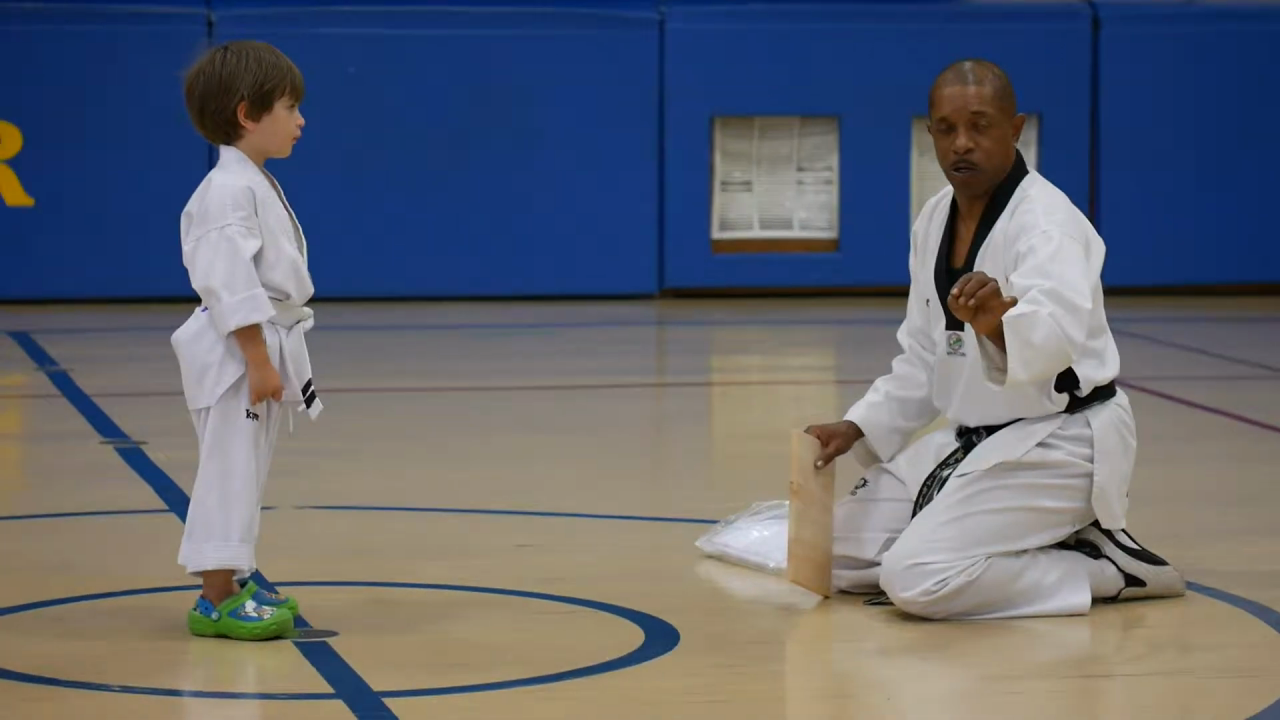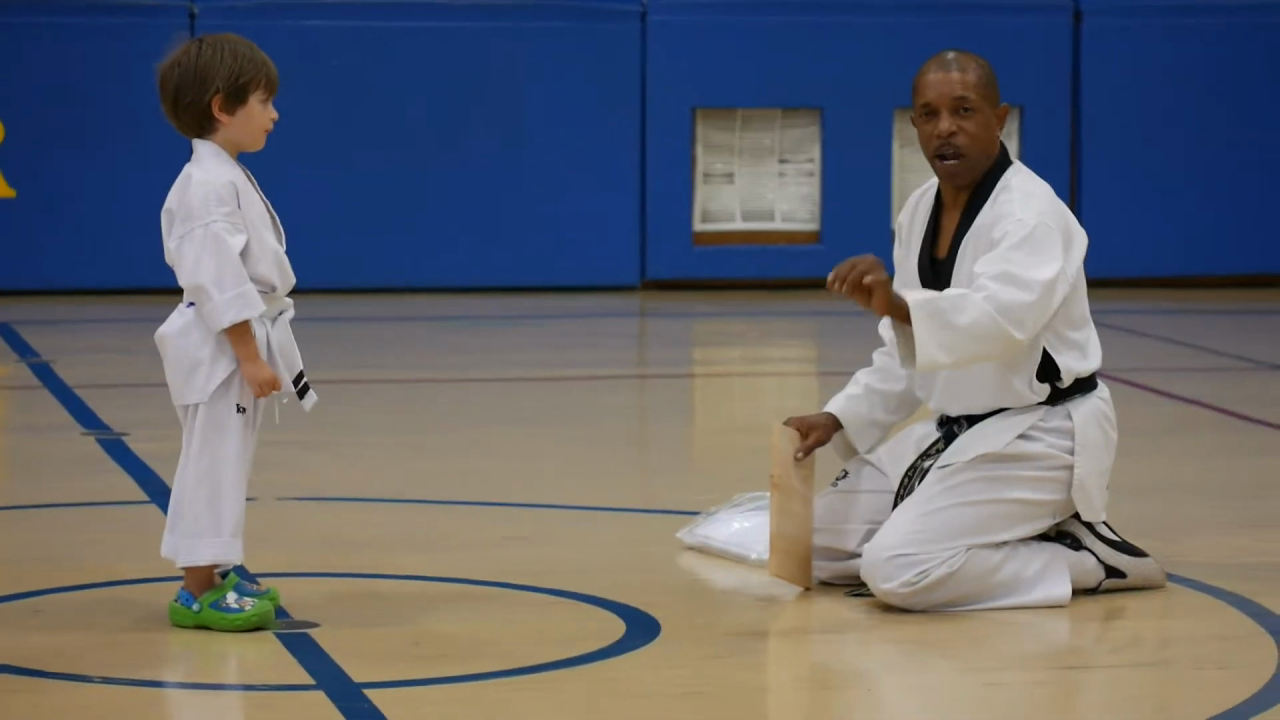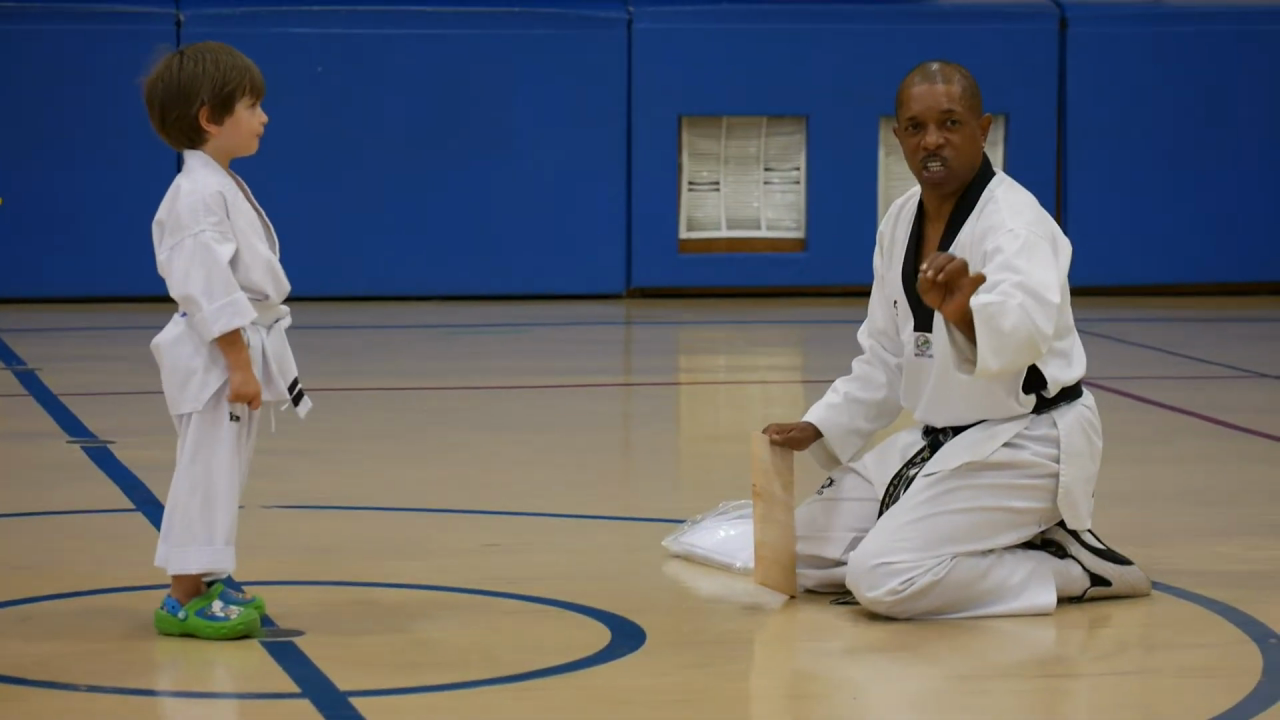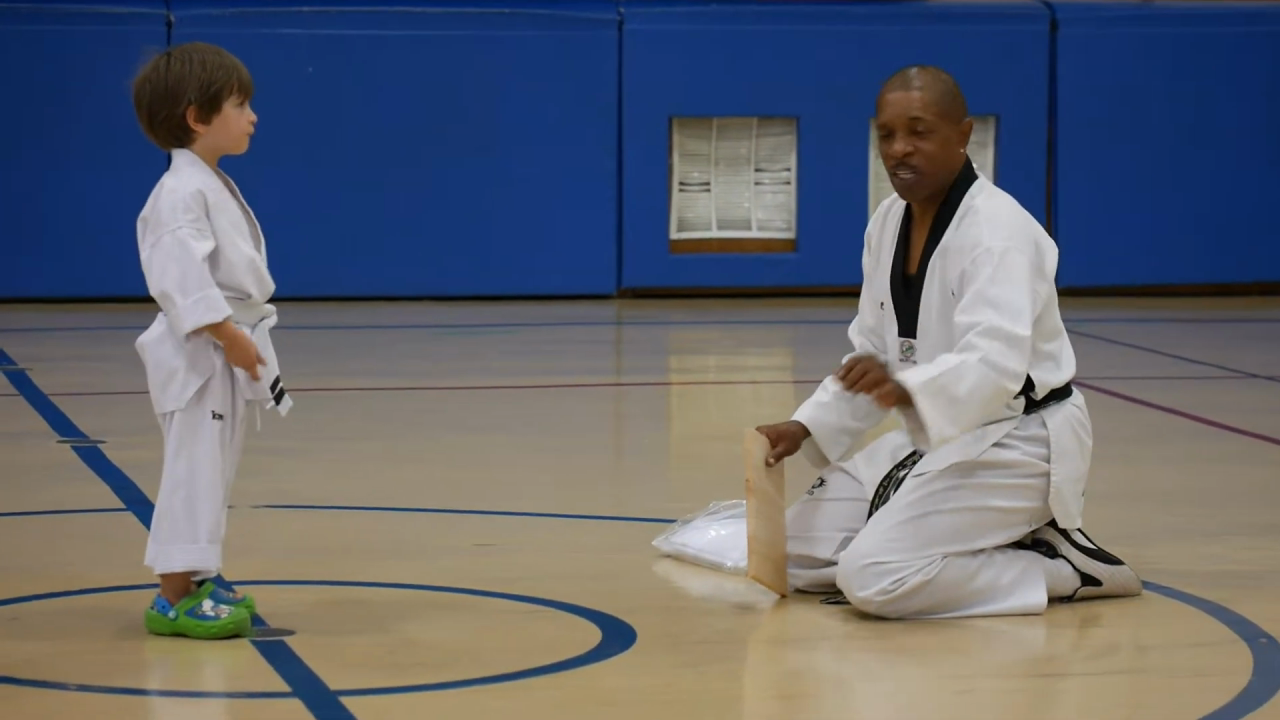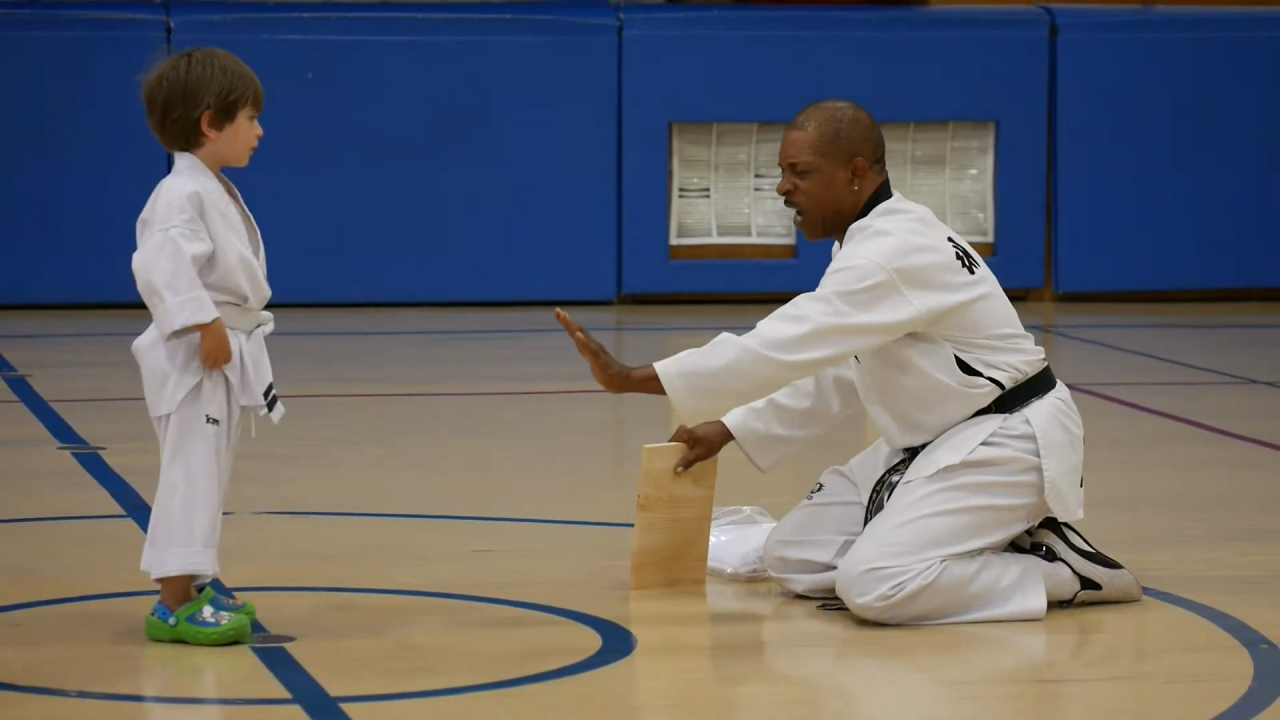
dt=1s
person 1, frame 1
left shoulder: (257, 184)
right shoulder: (229, 189)
right elbow: (230, 285)
right wrist: (259, 360)
left hip: (261, 350)
right hip: (238, 351)
left knee: (247, 468)
right knee: (229, 469)
left ankle: (235, 580)
right ankle: (217, 598)
person 1, frame 2
left shoulder: (227, 178)
right shoulder: (209, 184)
right elbow: (218, 281)
left wrist: (256, 353)
right wrist: (250, 356)
left hip: (241, 346)
right hip: (221, 346)
left knee: (227, 463)
right knee: (213, 463)
left ankle: (216, 574)
right ankle: (198, 592)
person 1, frame 3
left shoulder: (224, 186)
right shoulder: (198, 194)
right elbow: (209, 291)
right wrist: (239, 365)
left hip: (240, 352)
right hip: (216, 356)
left knee: (224, 472)
right knee: (206, 472)
left ankle: (207, 583)
right ankle: (184, 599)
person 1, frame 4
left shoulder: (214, 186)
right shoulder: (183, 192)
right elbow: (181, 279)
left wrist: (239, 339)
right wrist: (230, 337)
left hip: (224, 349)
right hip: (200, 353)
left knee: (214, 468)
right knee: (194, 470)
left ankle: (197, 581)
right ankle: (174, 598)
person 1, frame 5
left shoulder: (216, 190)
right shoulder: (183, 193)
right elbow: (163, 271)
right wrist: (209, 330)
left hip: (224, 355)
right hip: (197, 358)
left knee: (209, 474)
right knee: (191, 473)
left ankle: (194, 585)
right ankle: (174, 602)
person 2, frame 1
left shoulder: (1047, 222)
right shoulder: (934, 218)
left elbow: (1055, 336)
right elbow: (924, 358)
left wrist: (998, 321)
right wrist: (859, 427)
left hip: (1057, 443)
right hip: (971, 438)
left knee: (916, 580)
right knee: (843, 555)
left ankle: (1105, 566)
right ankle: (1054, 544)
person 2, frame 2
left shoulder: (1030, 212)
right shoulder: (920, 208)
left elbow: (1000, 320)
right elbow: (906, 350)
left wrist: (896, 305)
right wrist: (839, 419)
left hip: (1040, 436)
right hip: (957, 430)
left knee: (896, 571)
right knee: (825, 544)
left ankle: (1087, 558)
right ankle: (1033, 539)
person 2, frame 3
left shoulder: (1014, 222)
right shoulder: (900, 220)
left elbow: (1025, 329)
right elbow: (885, 357)
left wrist: (962, 312)
right wrist: (817, 428)
left hip: (1024, 444)
right hip: (939, 439)
left knee: (881, 580)
right knee: (808, 552)
left ankle: (1070, 566)
right ankle: (1012, 548)
person 2, frame 4
left shoulder: (999, 232)
right shoulder: (888, 221)
left elbow: (994, 365)
right elbow: (874, 352)
left wrist: (902, 391)
right wrist: (807, 427)
left hip: (1014, 443)
right hip: (934, 437)
left knee: (872, 579)
right knee: (797, 552)
left ankle: (1059, 566)
right ankle: (1005, 545)
person 2, frame 5
left shoulder: (894, 252)
right shoulder: (874, 239)
left elbow: (782, 348)
right elbow: (830, 369)
left wrist: (630, 377)
right wrist: (726, 431)
left hip: (1005, 444)
right hip: (934, 443)
left knee: (874, 586)
right knee: (792, 560)
left ankle: (1059, 565)
right ankle: (1002, 545)
